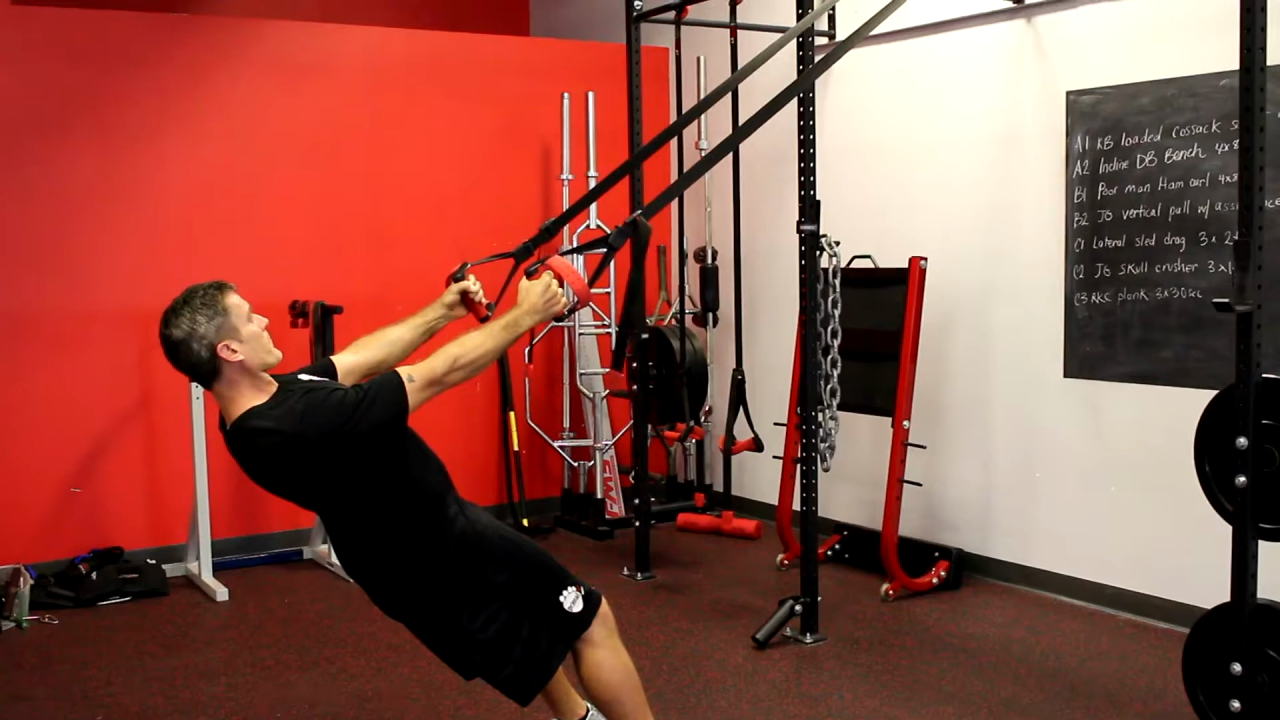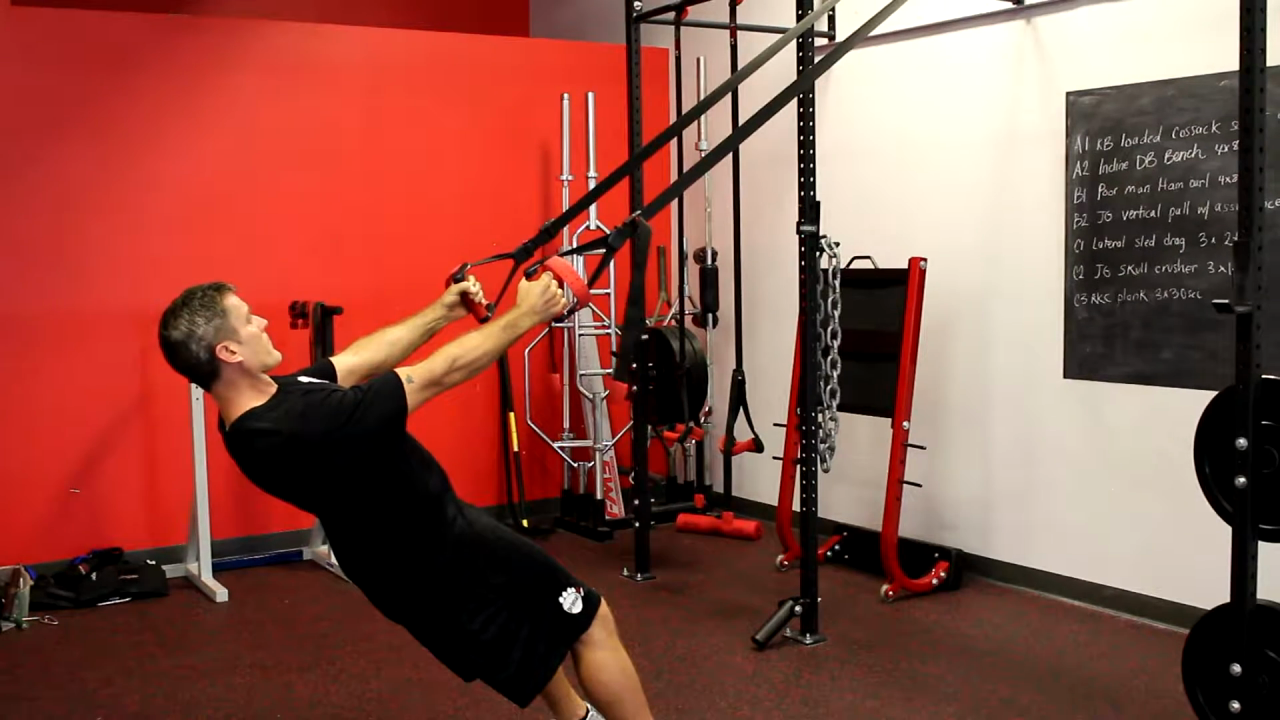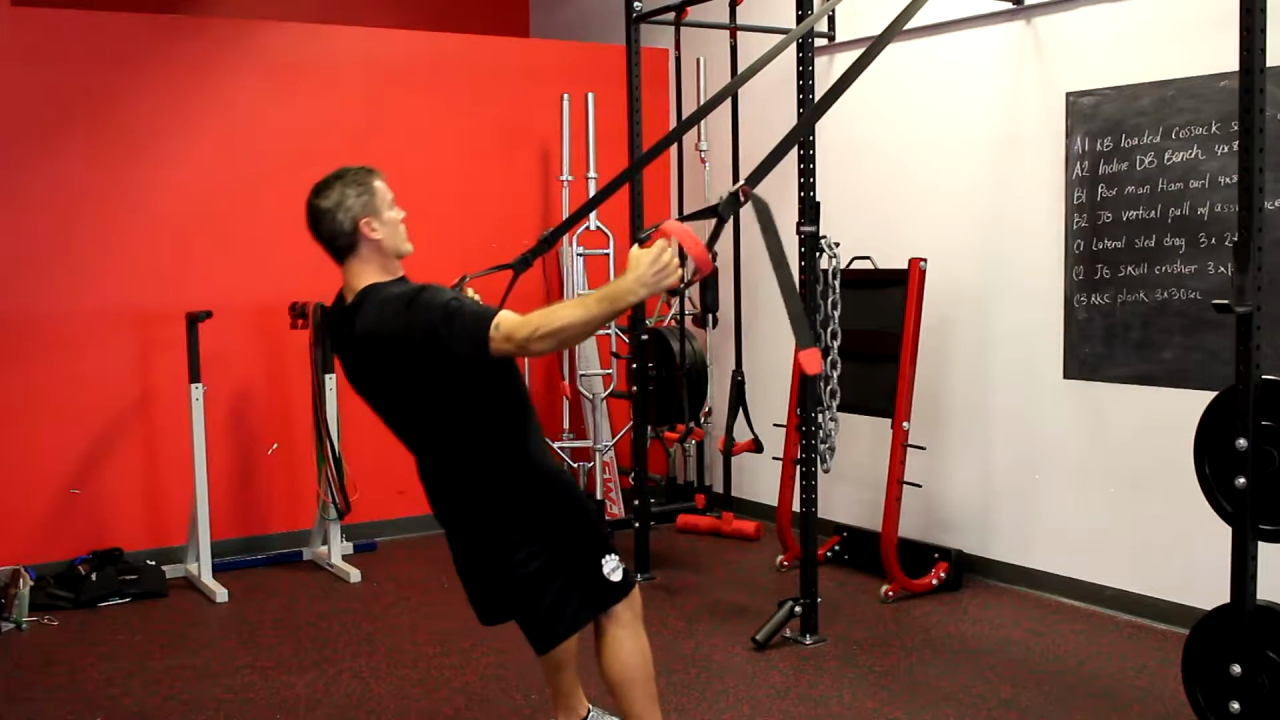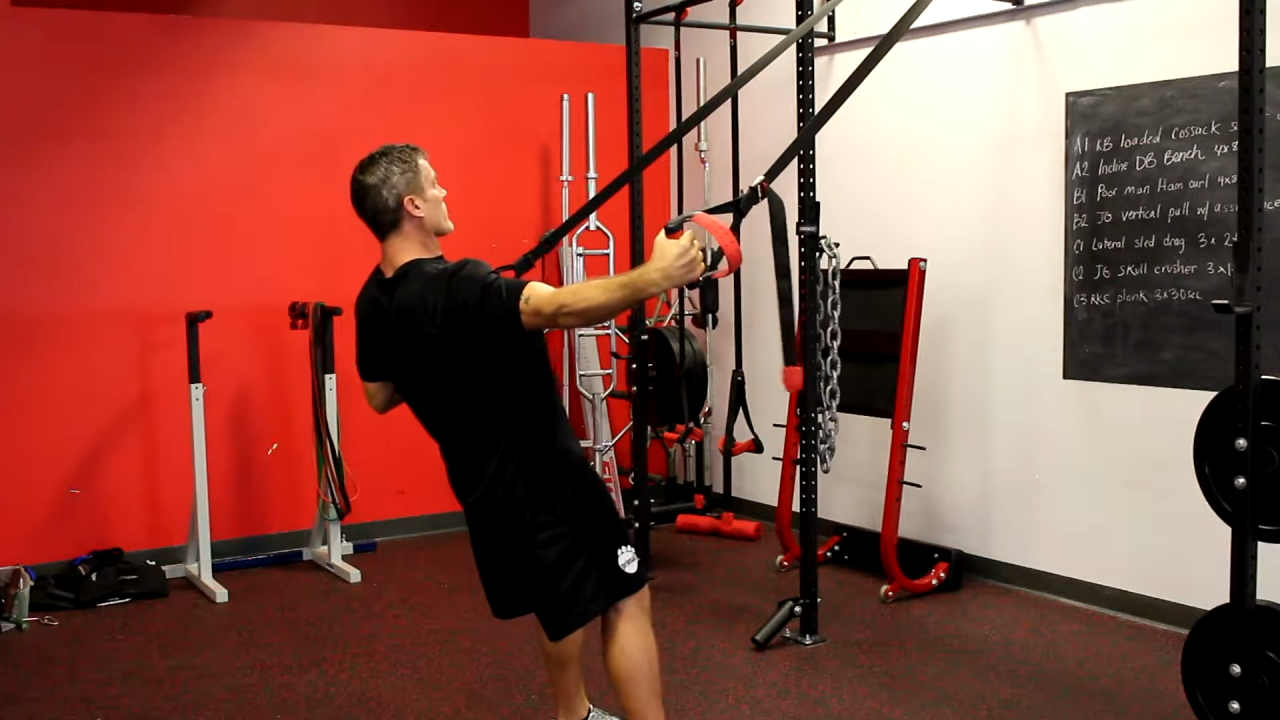
dt=1s
person 1, frame 1
left shoulder: (265, 404)
right shoulder: (307, 423)
left elbow: (361, 359)
right elbow: (440, 374)
left wrist: (441, 311)
right wrist: (526, 314)
left hip: (419, 544)
right hip: (446, 557)
left knee: (545, 617)
right knee: (593, 623)
person 1, frame 2
left shoulder: (262, 407)
right shoulder: (306, 425)
left elbow: (360, 360)
right elbow: (438, 374)
left wrist: (442, 311)
right wrist: (525, 314)
left hip: (416, 540)
right hip: (441, 558)
left knee: (545, 615)
right knee: (593, 625)
person 1, frame 3
left shoulder: (351, 317)
right shoulder: (411, 312)
right elbow: (530, 336)
right wrist: (632, 287)
left hip: (466, 490)
right hip: (512, 485)
left knee: (558, 598)
right knee: (617, 605)
person 1, frame 4
left shoulder: (375, 302)
right shoulder: (455, 288)
left elbow: (381, 396)
right elbow: (560, 308)
right wrist: (657, 275)
left hip: (486, 480)
right hip: (536, 475)
left knee: (565, 595)
right knee: (627, 602)
